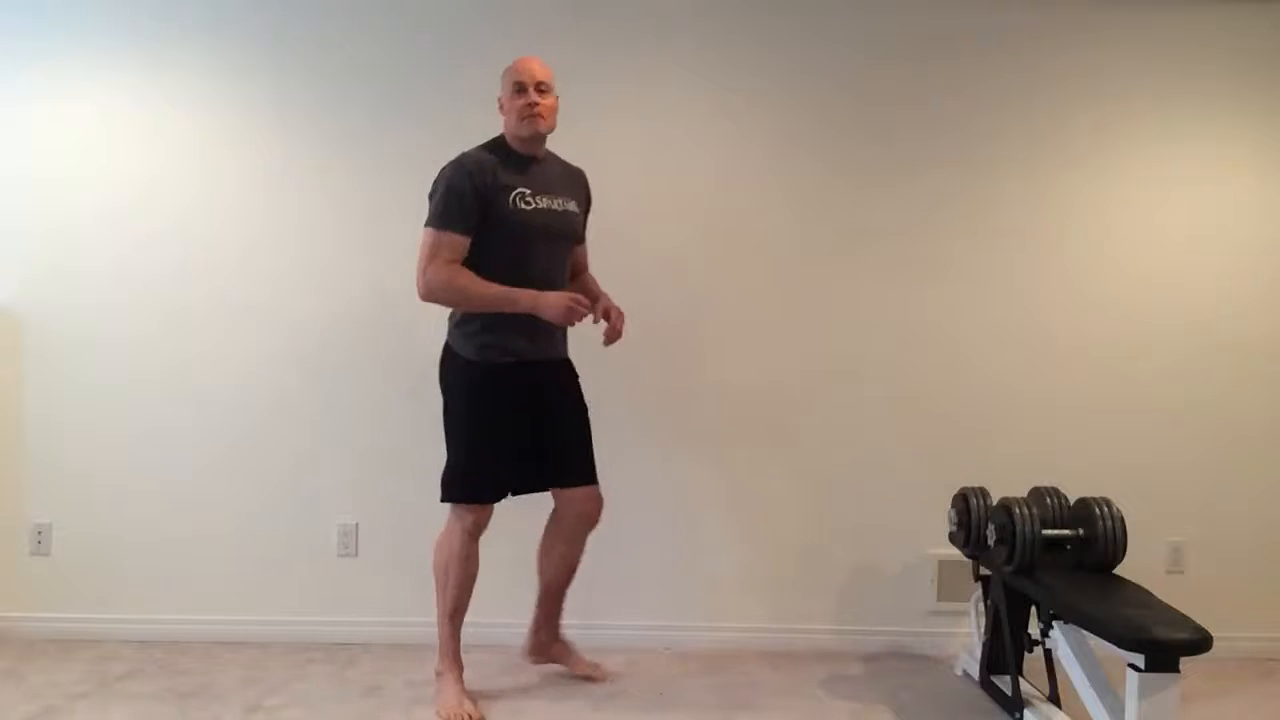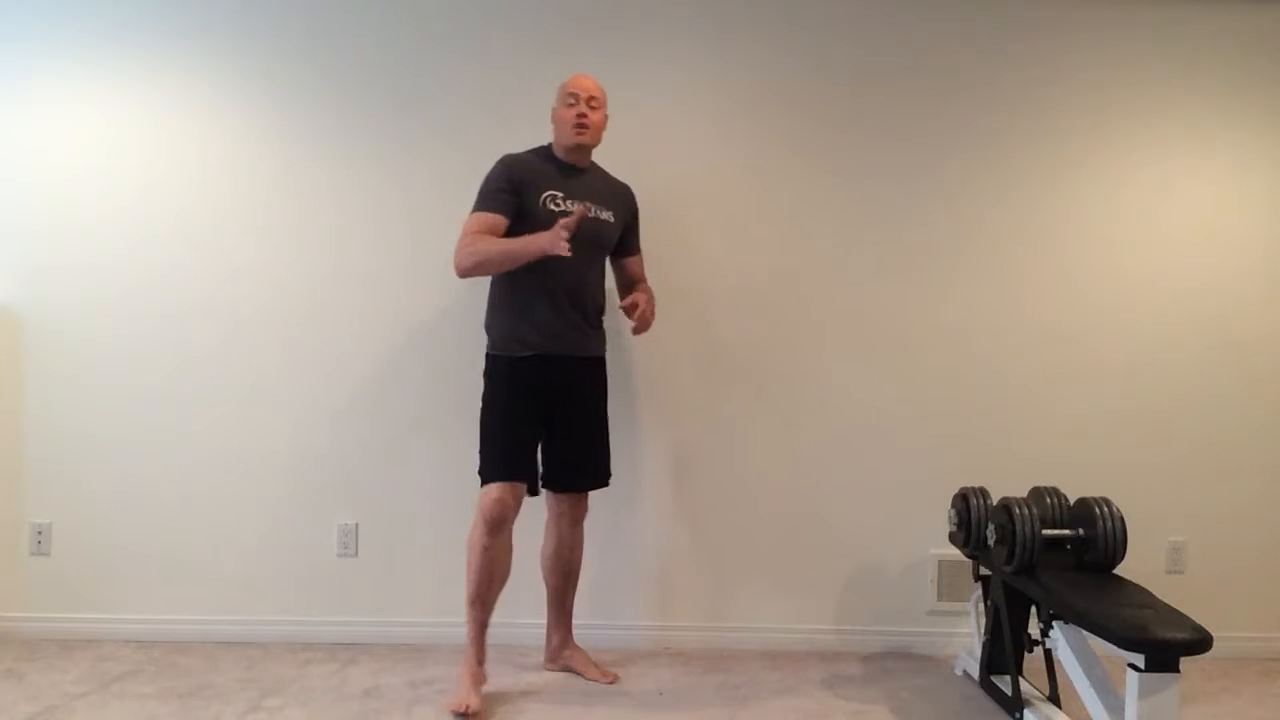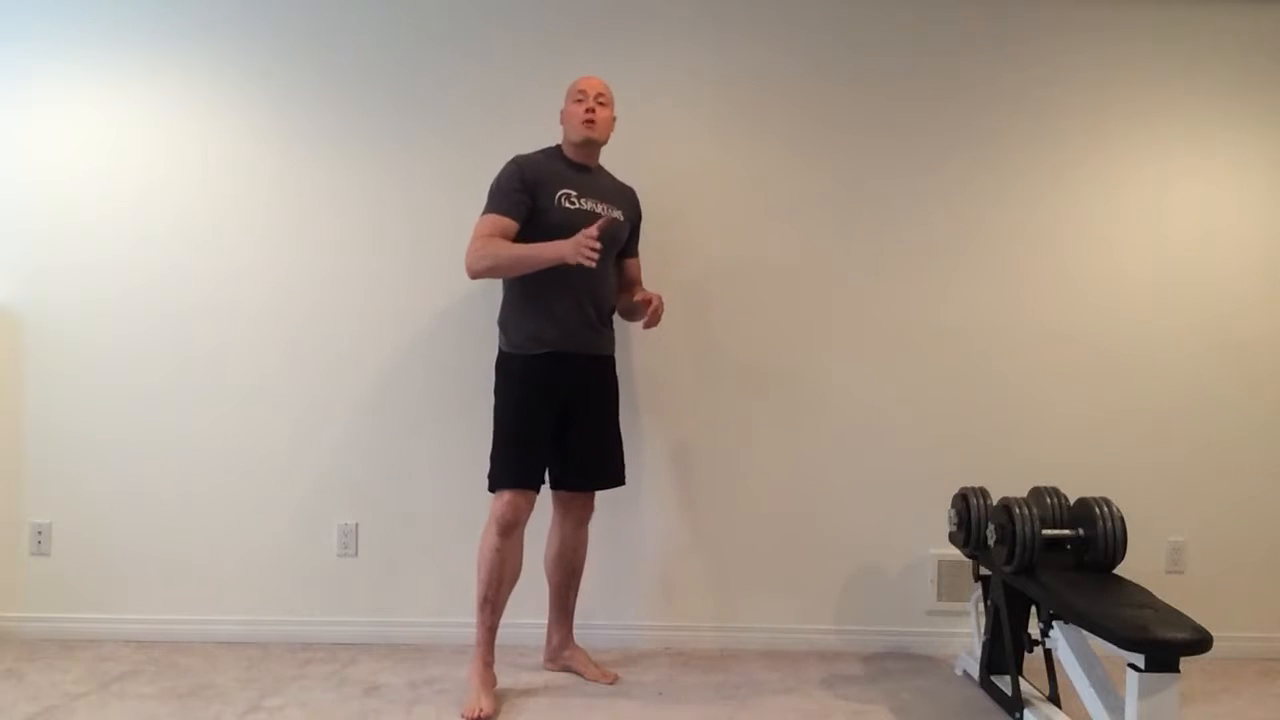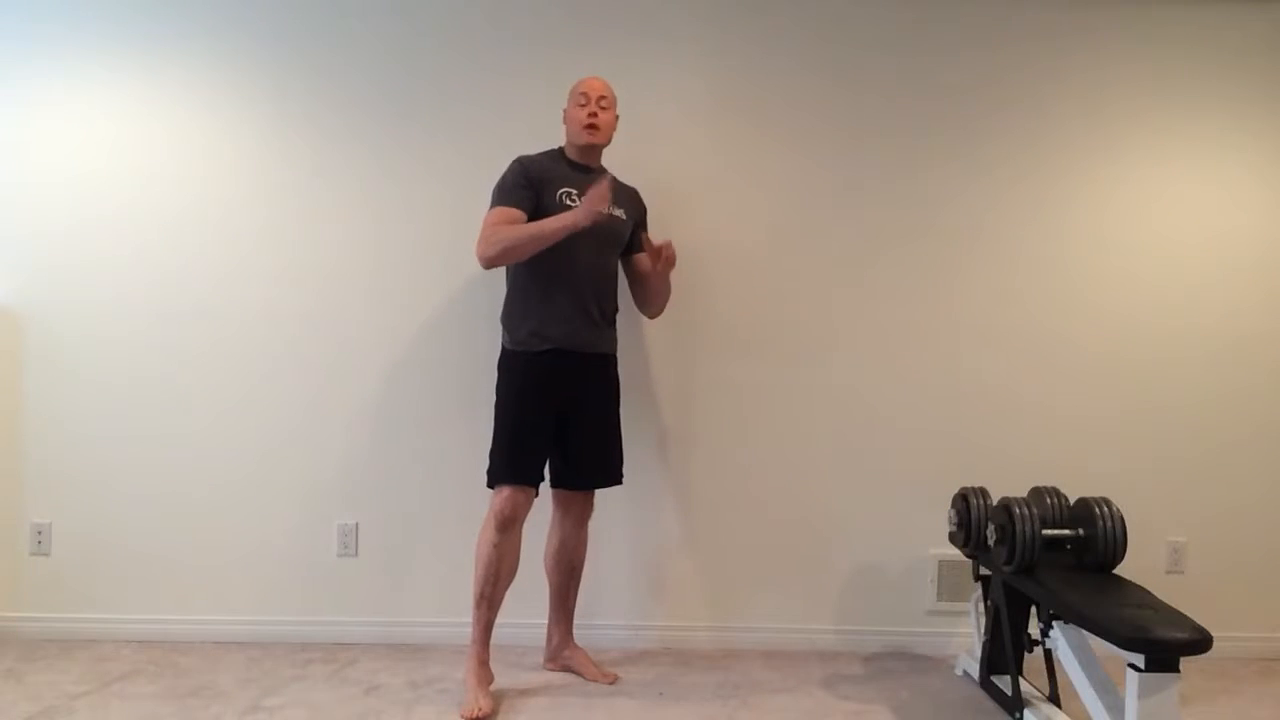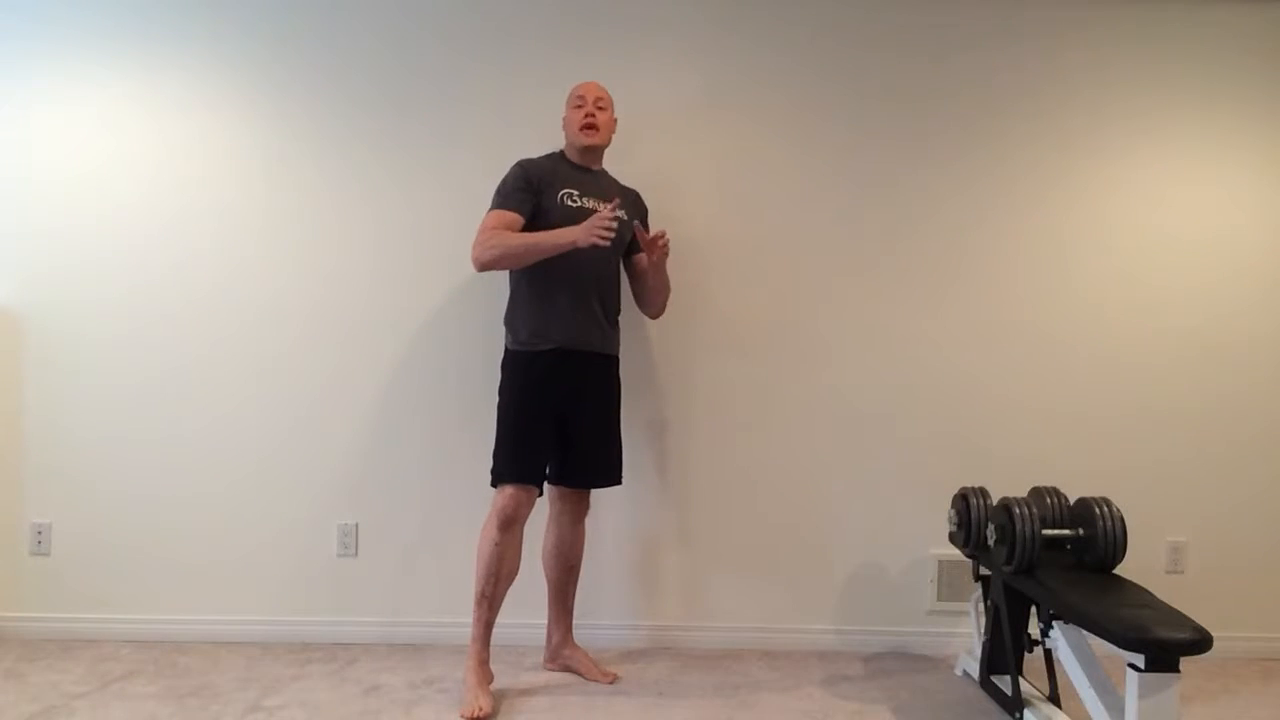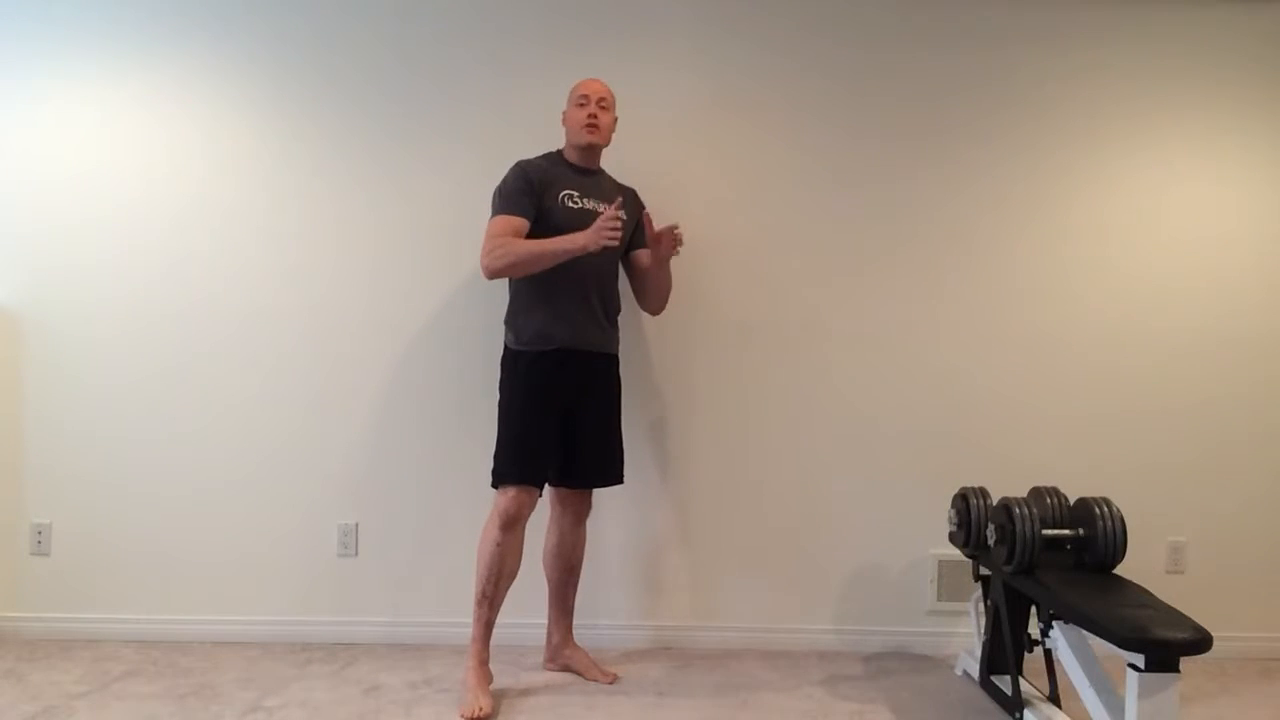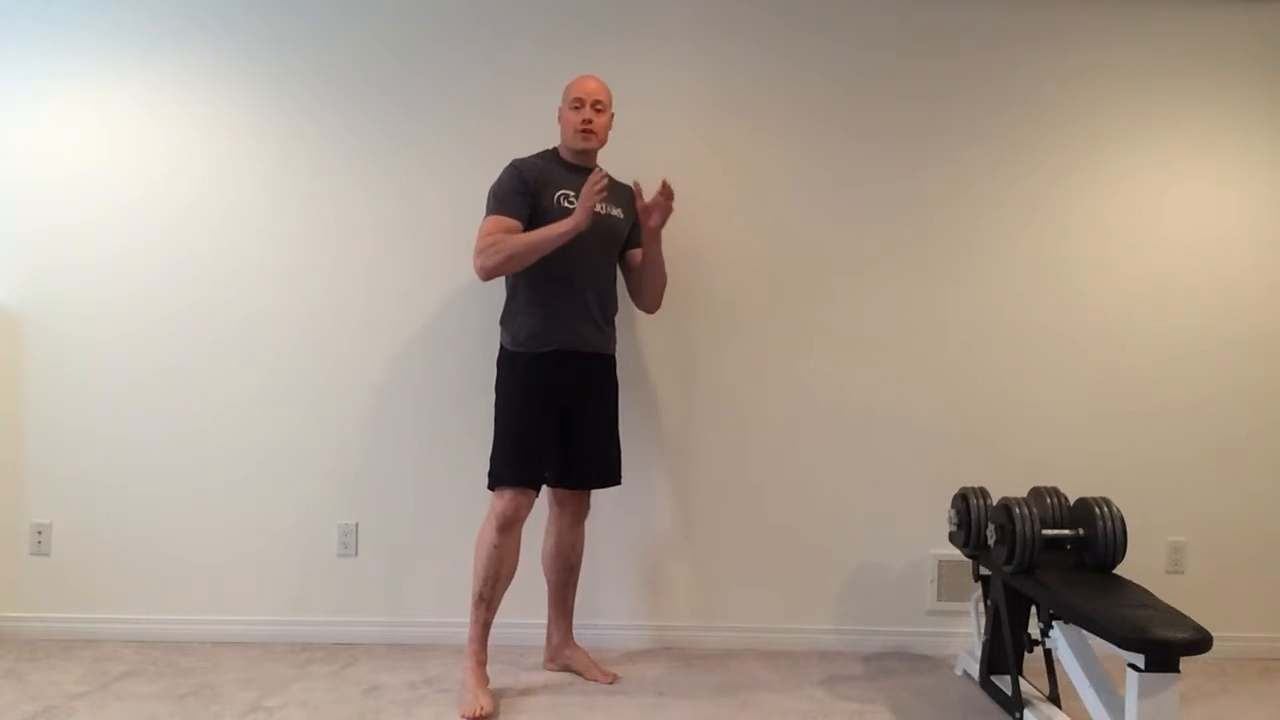
dt=0.4s
person 1, frame 1
left shoulder: (573, 180)
right shoulder: (470, 174)
right elbow: (432, 280)
left wrist: (601, 300)
right wrist: (536, 302)
left hip: (551, 367)
right hip: (482, 369)
left knee: (584, 504)
right knee: (470, 516)
left ankle: (545, 635)
person 1, frame 2
left shoulder: (620, 197)
right shoulder: (516, 172)
left elbow: (632, 280)
right elbow: (466, 258)
left wrist: (643, 303)
right wrist: (546, 240)
left hip: (583, 367)
right hip: (515, 362)
left knee: (571, 507)
right knee: (498, 502)
left ankle: (560, 642)
right ankle: (475, 657)
person 1, frame 3
left shoulder: (624, 198)
right shoulder: (526, 172)
right elbow: (478, 259)
left wrist: (643, 302)
right wrist: (563, 248)
left hip: (595, 366)
right hip: (529, 362)
left knee: (576, 506)
right knee: (511, 507)
left ankle: (561, 643)
right ankle: (482, 663)
person 1, frame 4
left shoulder: (627, 199)
right shoulder: (530, 172)
left elbow: (650, 306)
right elbow: (489, 249)
left wrist: (661, 269)
right wrist: (576, 217)
left hip: (595, 365)
right hip: (531, 359)
left knee: (576, 504)
right knee: (509, 503)
left ankle: (560, 643)
right ankle: (477, 661)
person 1, frame 5
left shoulder: (628, 201)
right shoulder: (532, 175)
left elbow: (653, 306)
right elbow: (484, 252)
left wrist: (656, 261)
right wrist: (576, 235)
left hip: (598, 364)
right hip: (535, 358)
left knee: (573, 501)
right knee: (512, 501)
left ankle: (560, 642)
right ankle: (477, 660)
person 1, frame 6
left shoulder: (627, 200)
right shoulder: (530, 176)
left elbow: (652, 302)
right elbow: (493, 259)
left wrist: (661, 257)
right wrist: (585, 239)
left hip: (598, 365)
right hip: (535, 359)
left knee: (574, 502)
right knee: (513, 502)
left ankle: (560, 641)
right ankle: (477, 660)
person 1, frame 7
left shoulder: (624, 197)
right shoulder: (525, 175)
left elbow: (648, 299)
right elbow: (486, 260)
left wrist: (654, 238)
right wrist: (573, 221)
left hip: (595, 364)
right hip: (532, 360)
left knee: (573, 503)
right knee: (511, 504)
left ankle: (559, 642)
right ankle: (474, 659)
